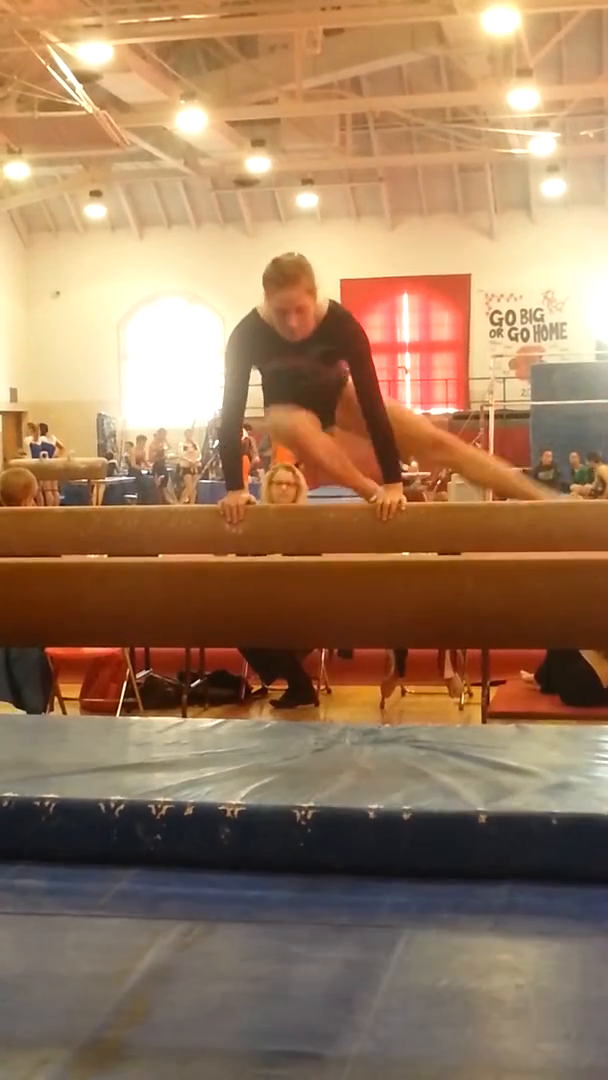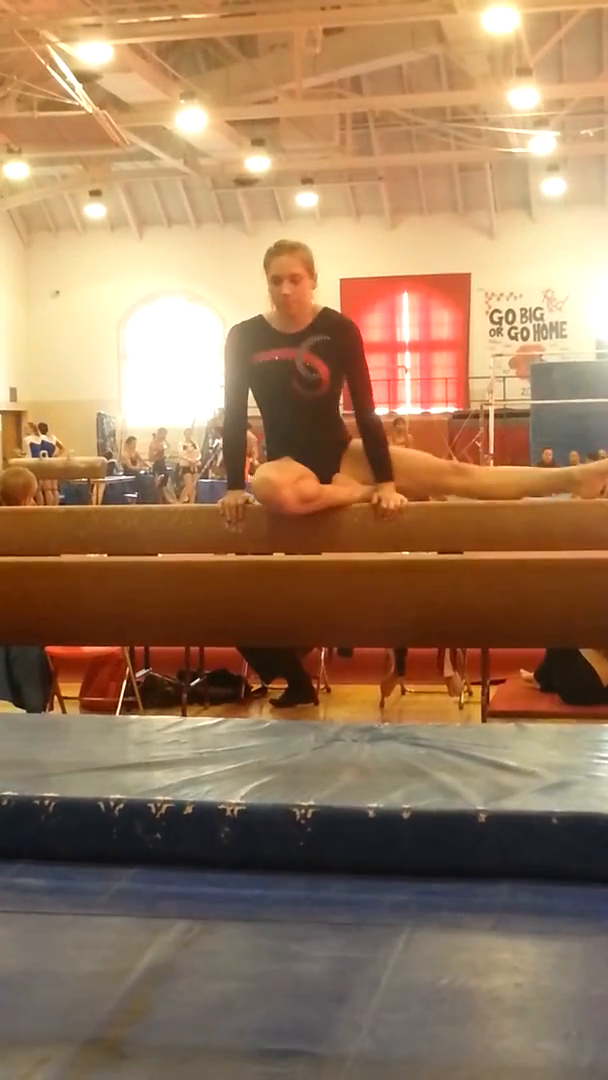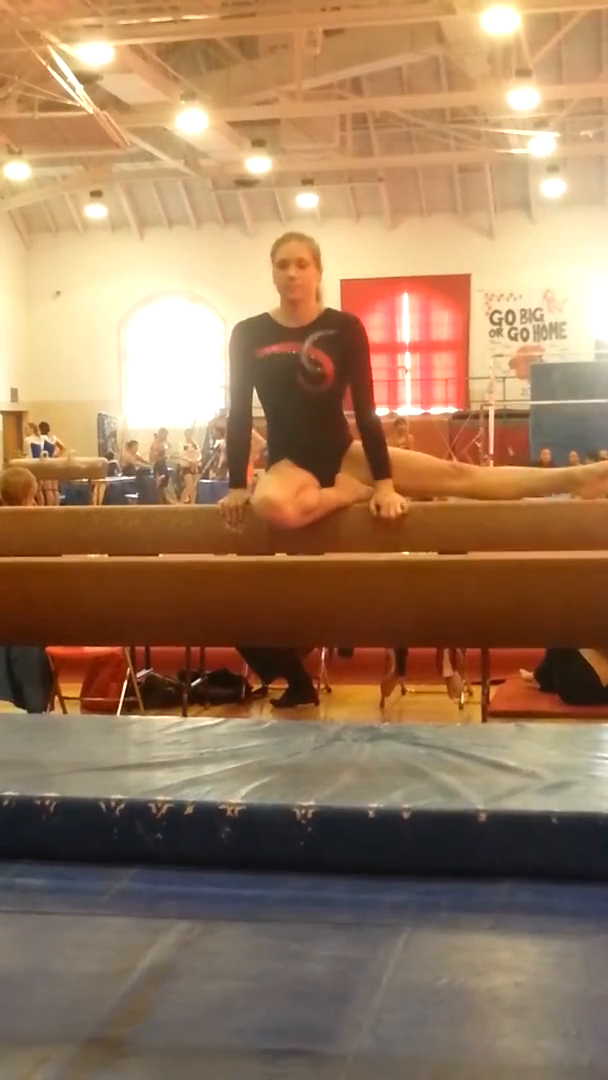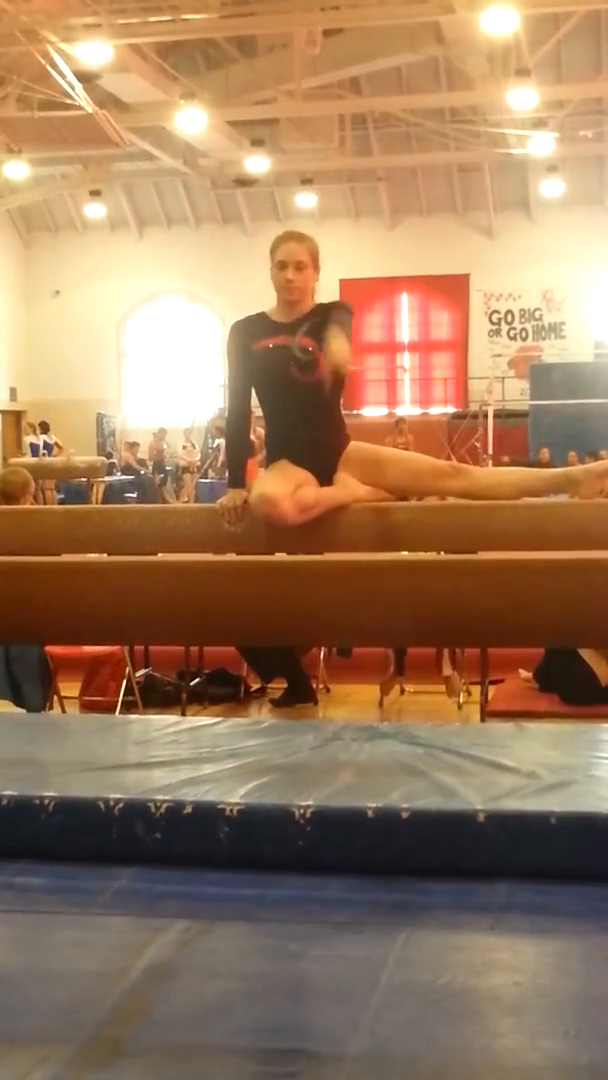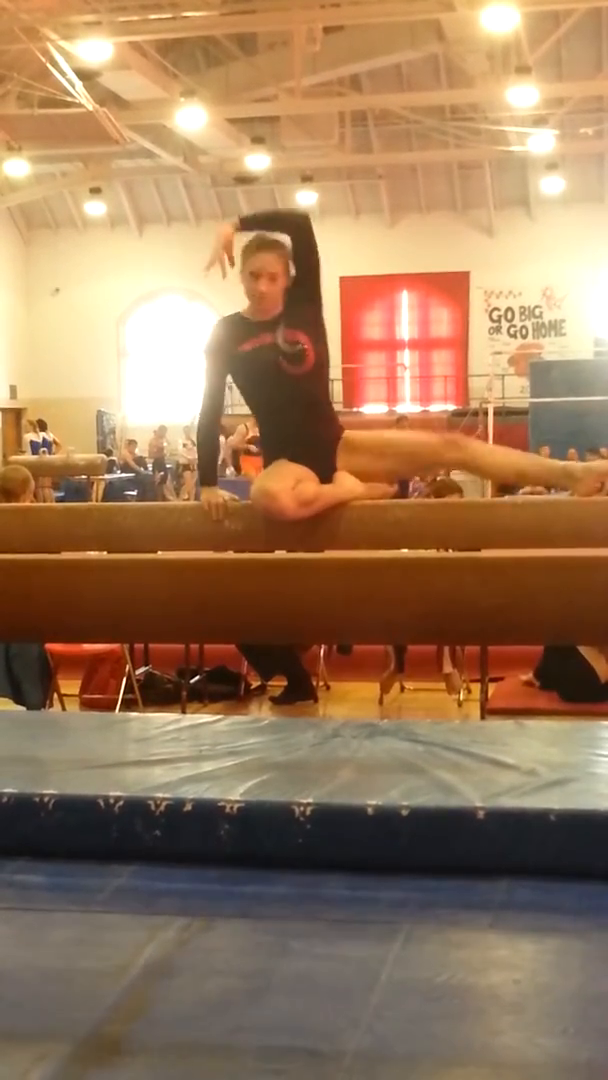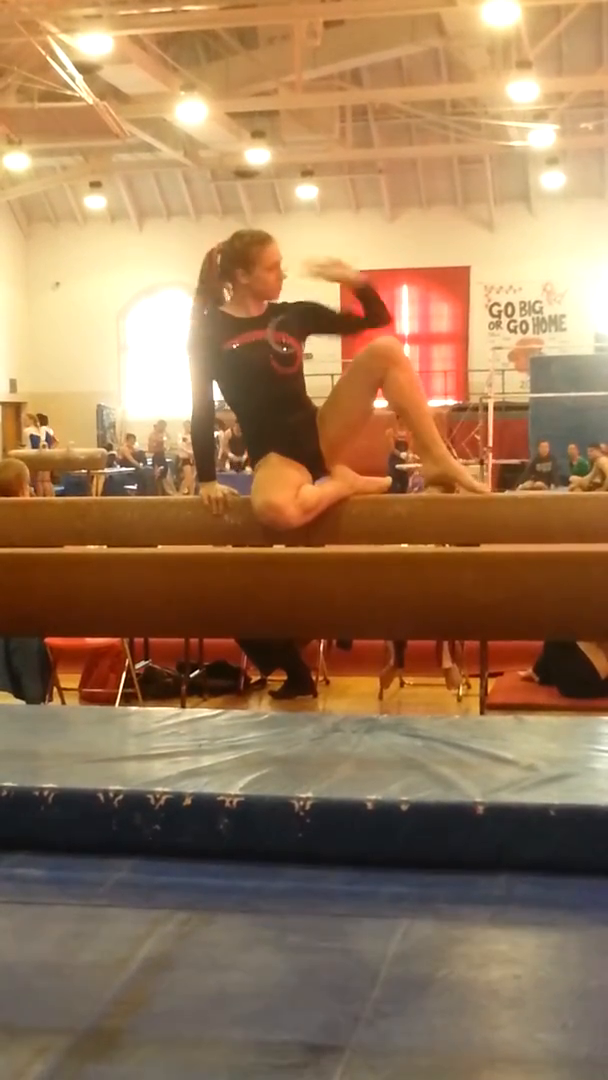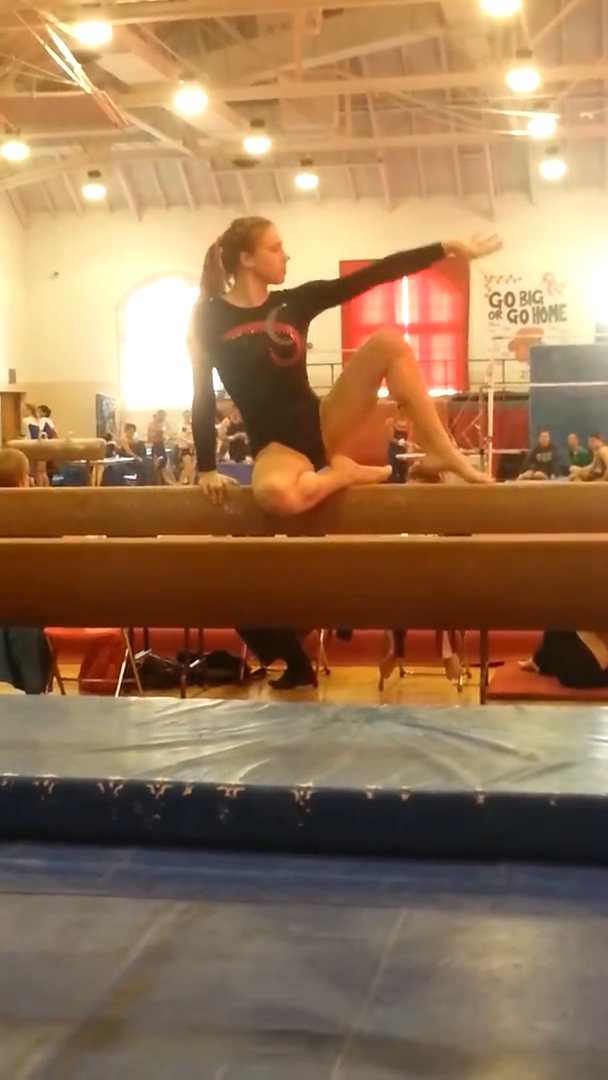
dt=0.4s
person 1, frame 1
left shoulder: (340, 322)
right shoulder: (248, 336)
left elbow: (371, 403)
right elbow: (231, 412)
left wrist: (393, 483)
right wrist: (234, 487)
left hip: (336, 395)
right hip: (289, 407)
left knee: (435, 441)
right knee: (294, 429)
left ankle: (540, 499)
right ankle: (374, 493)
person 1, frame 2
left shoulder: (339, 329)
right shoulder: (244, 338)
left elbow: (365, 411)
right elbow: (233, 416)
left wrist: (388, 482)
right wrist: (235, 487)
left hip: (341, 451)
right hip: (291, 462)
left knee: (454, 473)
right knee: (271, 488)
left ankle: (574, 477)
right ankle: (360, 493)
person 1, frame 3
left shoulder: (345, 328)
right shoulder: (248, 334)
left elbow: (366, 410)
right elbow: (239, 412)
left wrist: (385, 482)
right wrist: (236, 486)
left hip: (343, 452)
right hip: (290, 462)
left knee: (453, 474)
right knee: (273, 507)
left ankle: (575, 477)
right ankle: (355, 492)
person 1, frame 4
left shoulder: (330, 315)
right shoulder: (245, 332)
left elbow: (342, 322)
right elbow: (237, 410)
left wrist: (338, 335)
right wrist: (235, 484)
left hip: (339, 450)
right hip: (288, 460)
left knee: (450, 474)
right knee: (270, 502)
left ankle: (572, 477)
right ankle: (354, 491)
person 1, frame 5
left shoulder: (303, 303)
right shoulder: (227, 334)
left elbow: (301, 224)
right elbow: (211, 411)
left wrist: (235, 226)
right wrist: (209, 484)
left hip: (335, 444)
right hip: (288, 458)
left knee: (449, 445)
right knee: (270, 497)
left ankle: (570, 473)
right ankle: (351, 489)
person 1, frame 6
left shoulder: (291, 316)
right shoulder: (208, 332)
left elbow: (377, 319)
right elbow: (202, 408)
left wrist: (354, 280)
right wrist: (207, 479)
left hip: (320, 433)
right hip: (274, 453)
left knee: (384, 347)
right knee: (275, 509)
left ankle: (440, 461)
right ankle: (348, 483)
person 1, frame 7
left shoulder: (295, 301)
right shoulder: (212, 319)
left elbow: (367, 277)
right elbow: (203, 396)
left wrist: (446, 249)
right wrist: (207, 469)
left hip: (322, 424)
right hip: (276, 445)
left knee: (389, 340)
right knee: (276, 494)
left ankle: (443, 453)
right ankle: (346, 473)
